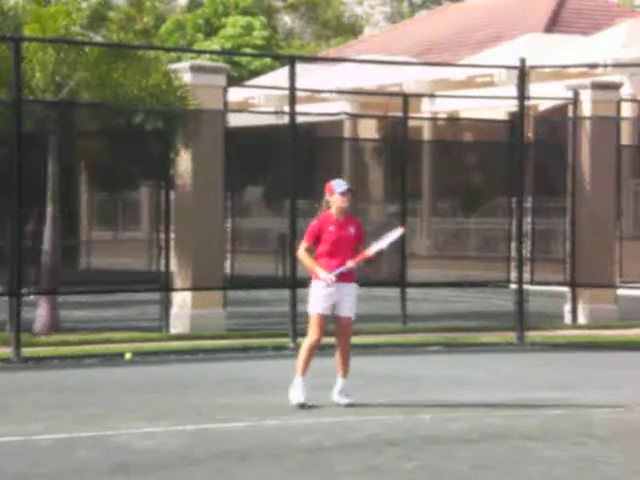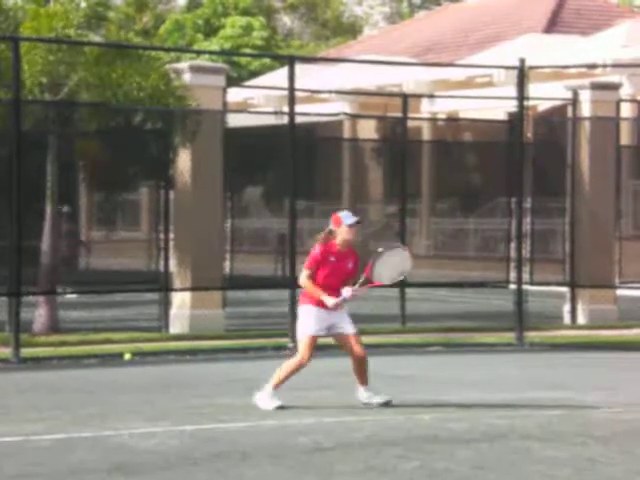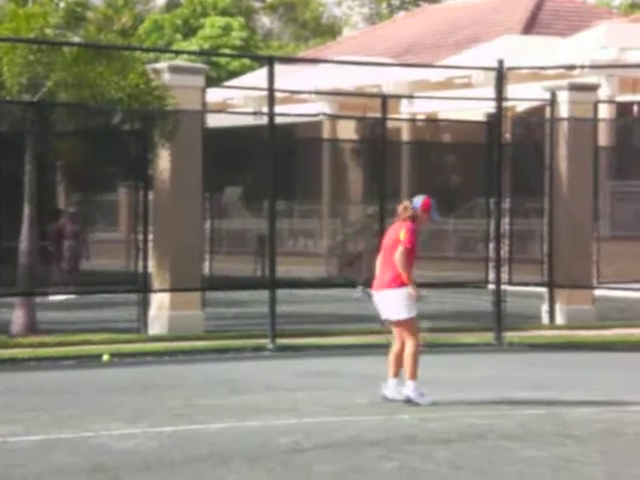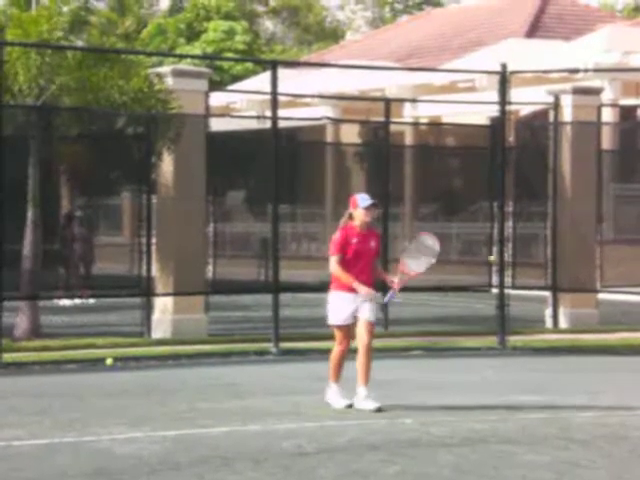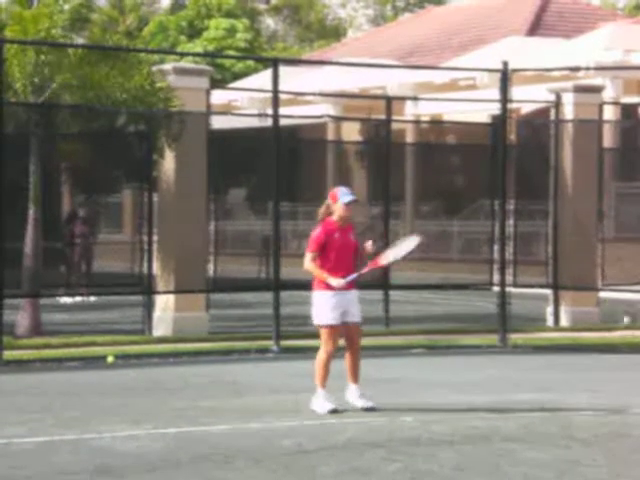
dt=1s
person 1, frame 1
left shoulder: (355, 224)
right shoulder: (320, 223)
left elbow: (359, 252)
right elbow: (302, 252)
left wrist: (355, 261)
right wrist: (320, 270)
left hip: (347, 285)
right hip: (323, 284)
left knee: (345, 338)
right knee: (315, 335)
left ankle: (340, 388)
right ankle: (298, 384)
person 1, frame 2
left shoulder: (352, 256)
right shoulder: (322, 250)
right elbow: (303, 280)
left wrist: (348, 291)
right wrist: (324, 298)
left hip: (337, 311)
right hip: (313, 308)
left knee: (359, 353)
right knee: (303, 357)
left ankle: (365, 391)
right ankle: (266, 393)
person 1, frame 3
left shoulder: (394, 227)
right shoulder: (408, 228)
left elbow: (380, 260)
right elbow: (399, 258)
right wrist: (411, 285)
left hip: (381, 288)
right hip: (395, 289)
left knee: (401, 339)
right knee: (412, 338)
left ankle: (392, 386)
right ankle: (411, 389)
person 1, frame 4
left shoulder: (374, 236)
right shoulder: (342, 233)
right elbow: (334, 267)
left wrist: (387, 278)
right wrist: (358, 286)
left hip: (365, 296)
right hip: (342, 294)
left knee: (365, 343)
right knee: (342, 344)
left ankle: (362, 394)
right ankle: (333, 389)
person 1, frame 5
left shoulder: (350, 228)
right shoulder: (322, 229)
right elbow: (308, 263)
left wrist: (364, 250)
right wrist: (330, 279)
left hip: (349, 293)
right hip: (326, 293)
left knee: (354, 344)
right knee: (328, 346)
left ankle: (354, 391)
right ankle: (319, 396)
